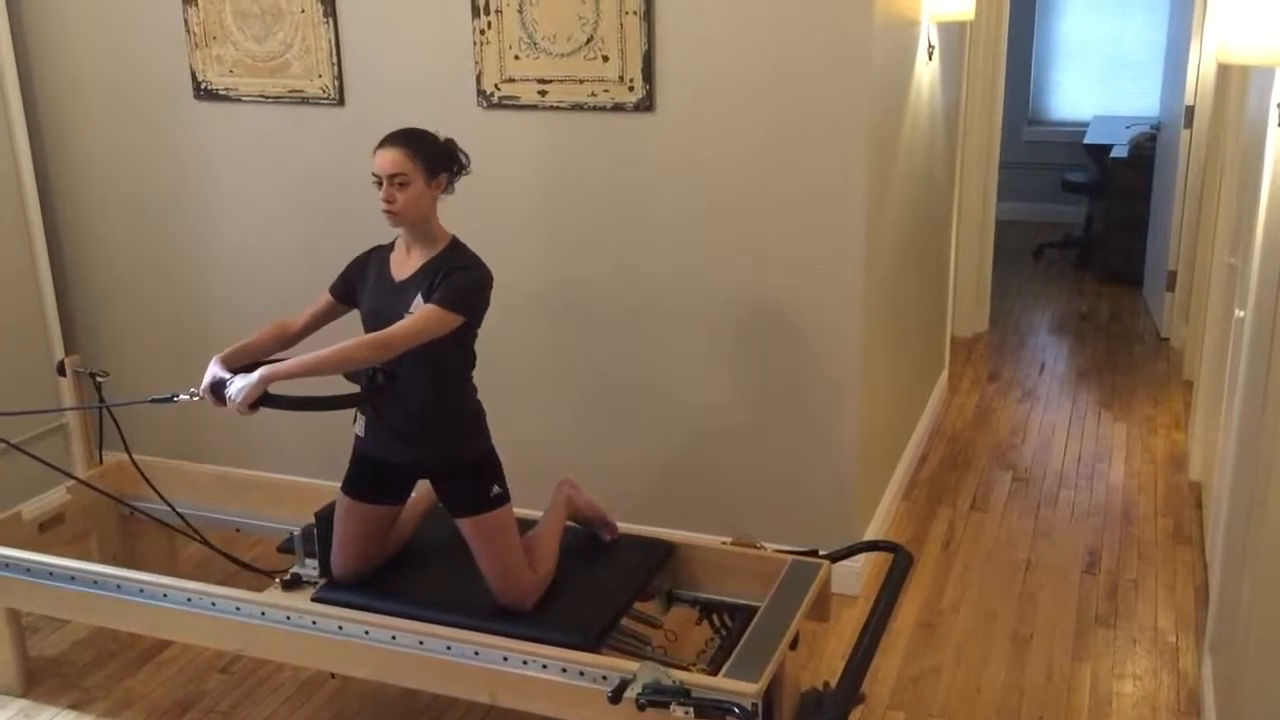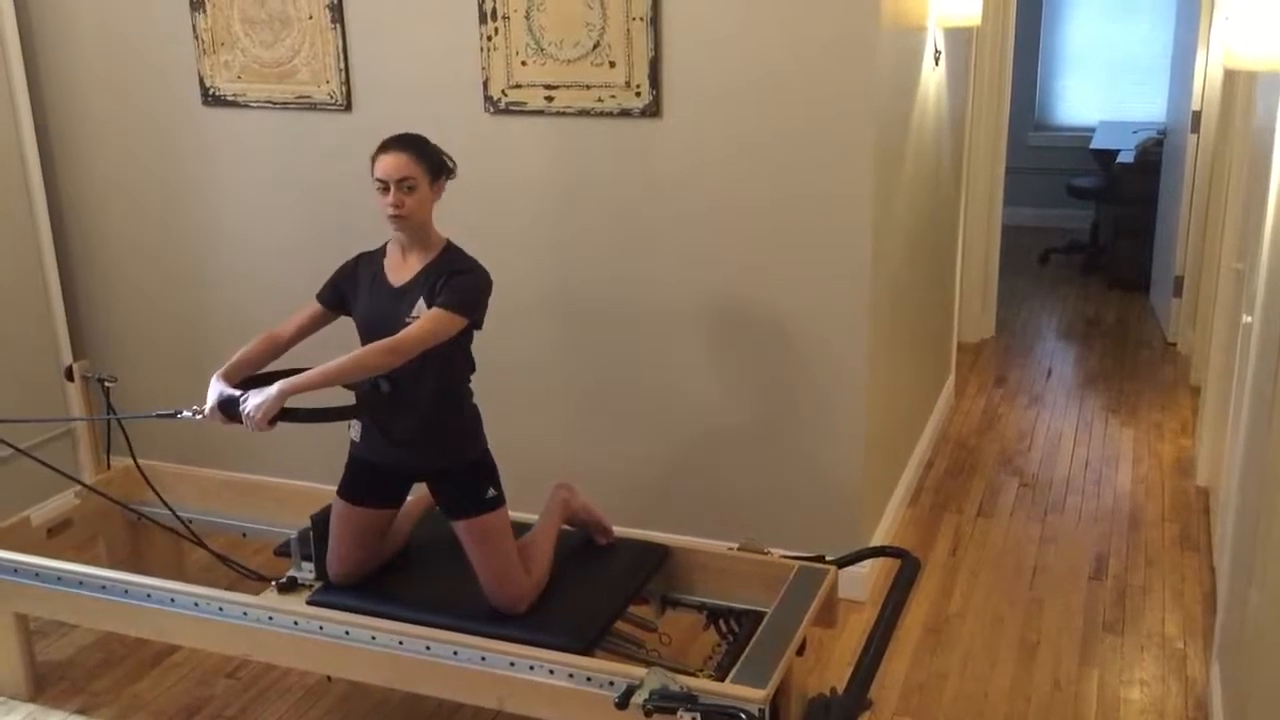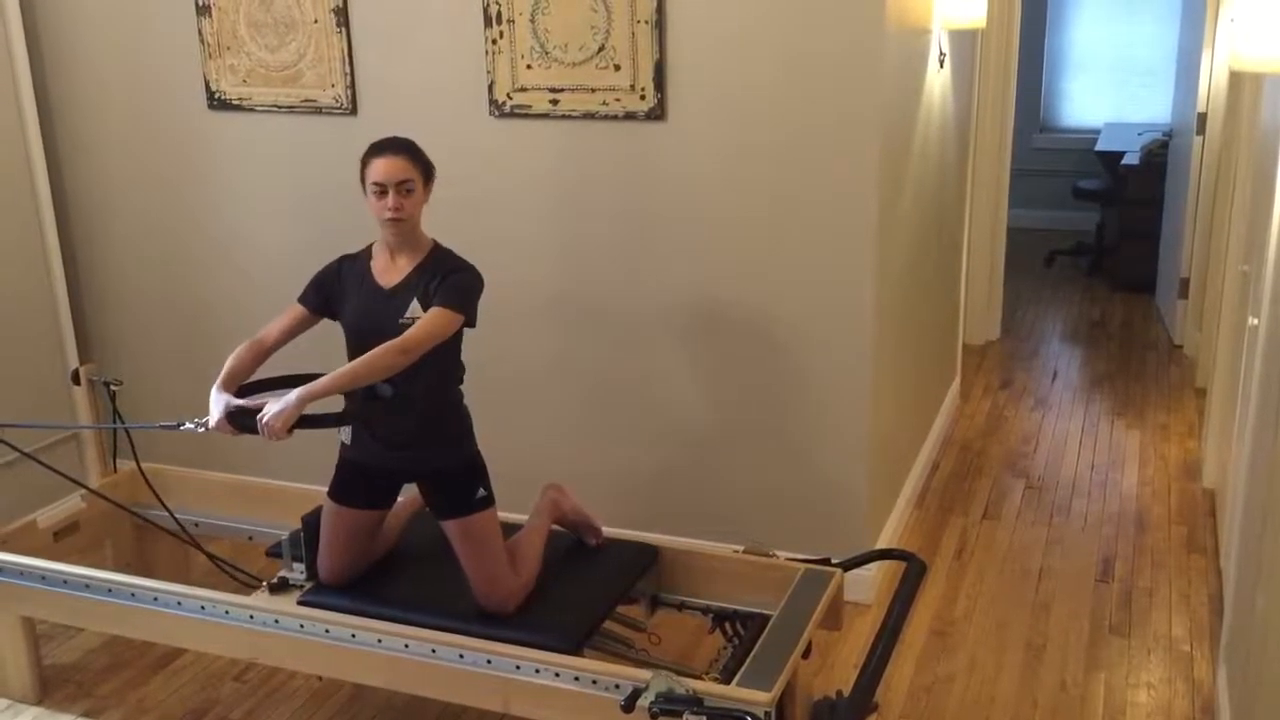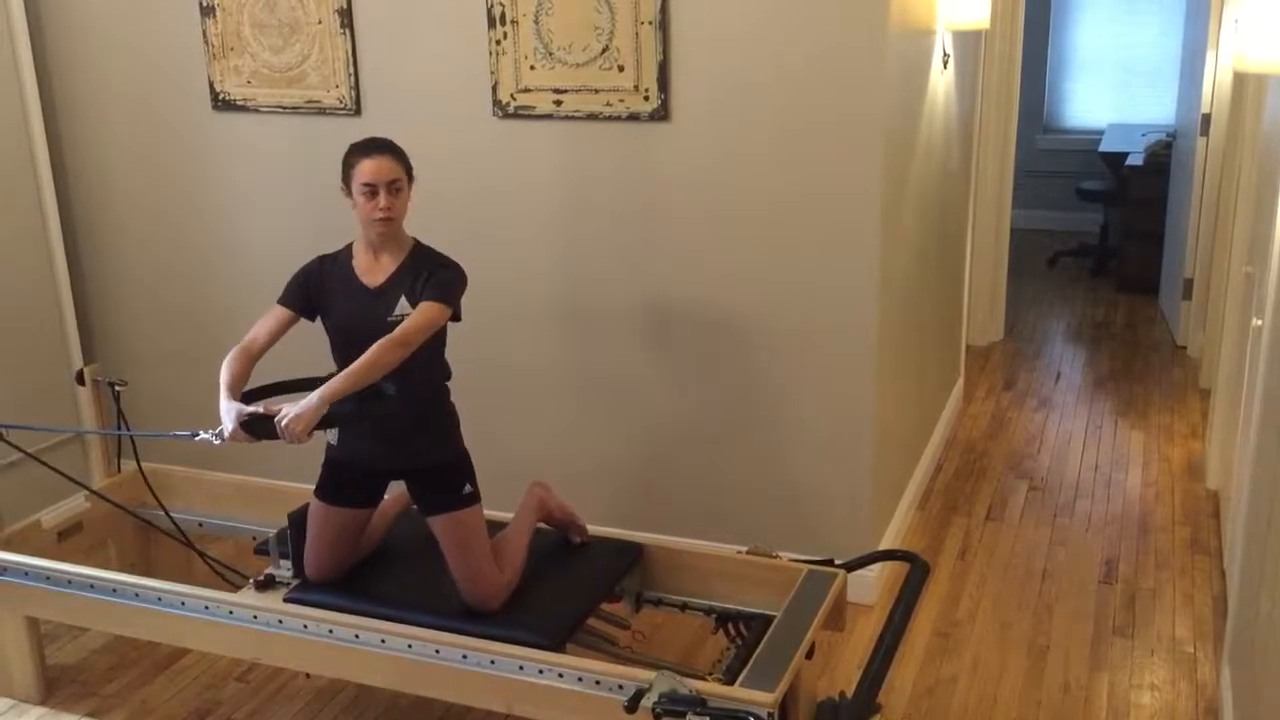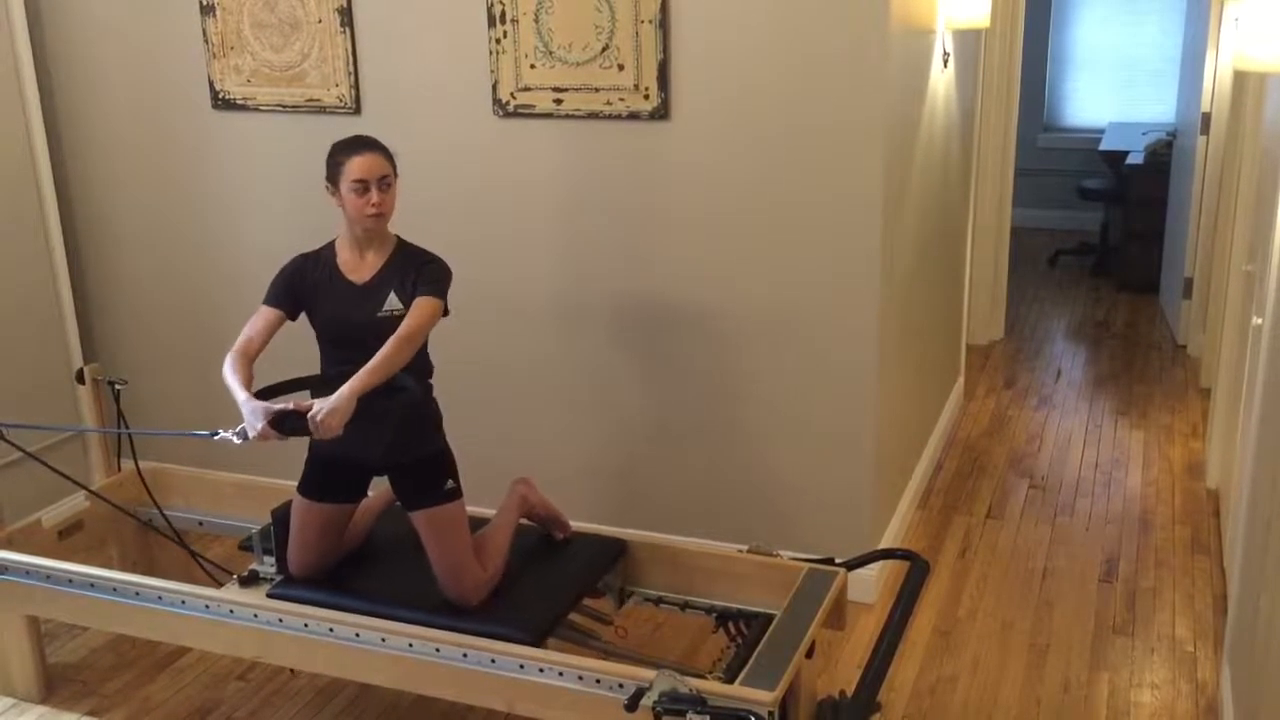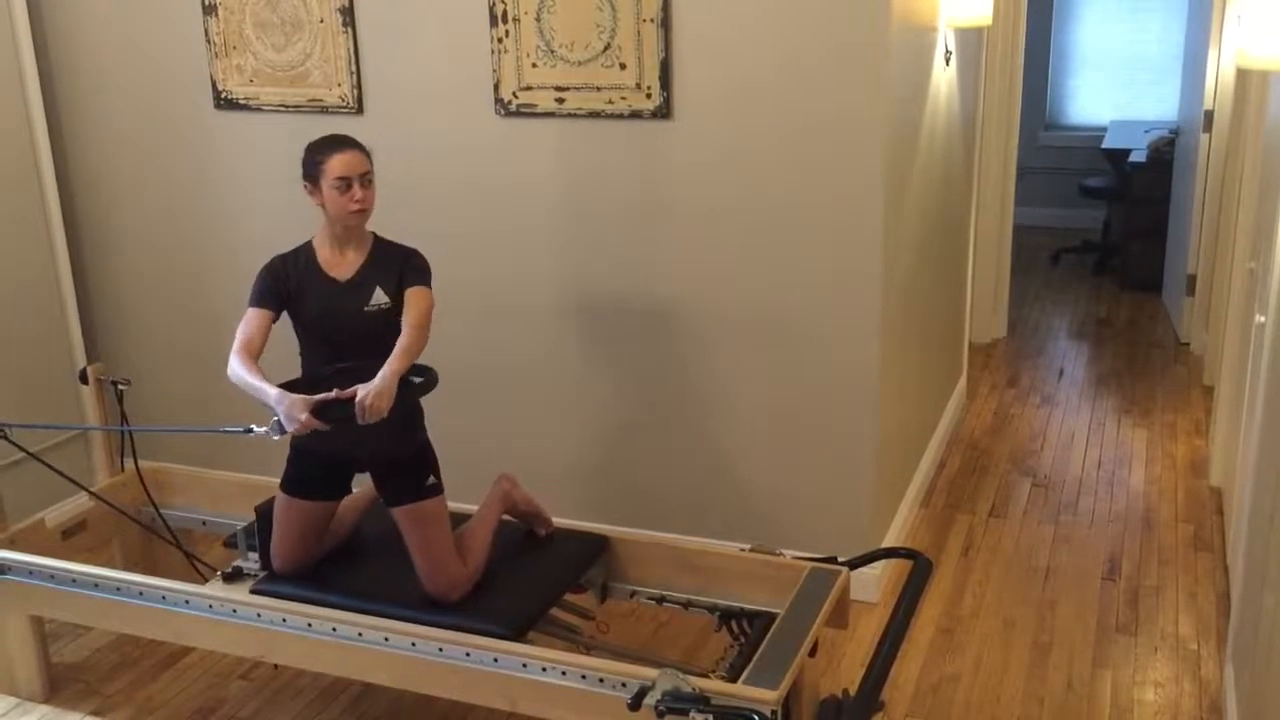
dt=0.5s
person 1, frame 1
left shoulder: (465, 274)
right shoulder: (370, 264)
left elbow: (384, 345)
right elbow: (294, 327)
left wrist: (265, 376)
right wrist: (225, 360)
left hip: (455, 446)
right hip: (381, 439)
left knee: (517, 596)
right knee: (347, 571)
left ankle: (562, 503)
right ankle: (426, 499)
person 1, frame 2
left shoulder: (464, 277)
right shoulder: (360, 270)
left elbow: (397, 350)
right elbow: (282, 336)
left wrist: (284, 389)
right wrist: (224, 377)
left hip: (451, 449)
right hip: (376, 444)
left knee: (511, 599)
right knee: (343, 574)
left ankle: (559, 506)
right ankle: (423, 503)
person 1, frame 3
left shoulder: (455, 276)
right shoulder: (342, 274)
left elbow: (404, 351)
right elbow: (263, 342)
left wrist: (300, 398)
right wrist: (222, 391)
left hip: (442, 448)
right hip: (367, 446)
left knee: (501, 599)
right knee: (333, 575)
left ankle: (549, 507)
right ankle: (414, 501)
person 1, frame 4
left shoulder: (439, 273)
right shoulder: (321, 274)
left elbow: (400, 344)
right elbow: (248, 348)
left wrist: (316, 401)
right wrist: (228, 399)
left hip: (430, 445)
right hip: (354, 443)
left knee: (486, 596)
right knee: (319, 573)
left ankle: (534, 504)
right ankle: (400, 501)
person 1, frame 5
left shoulder: (425, 268)
right shoulder: (304, 272)
left elbow: (408, 339)
right elbow: (239, 355)
left wrist: (348, 395)
right wrist: (249, 403)
left hip: (413, 437)
right hip: (337, 439)
left knee: (467, 591)
right knee: (303, 568)
left ankle: (518, 501)
right ankle: (385, 496)
person 1, frame 6
left shoulder: (404, 263)
right shoulder: (284, 272)
left elbow: (416, 327)
right elbow: (239, 360)
left wrist: (386, 378)
right wrist: (279, 398)
left hip: (396, 434)
right hip: (320, 437)
left knee: (448, 586)
right knee: (287, 565)
left ankle: (500, 497)
right ankle: (369, 496)
